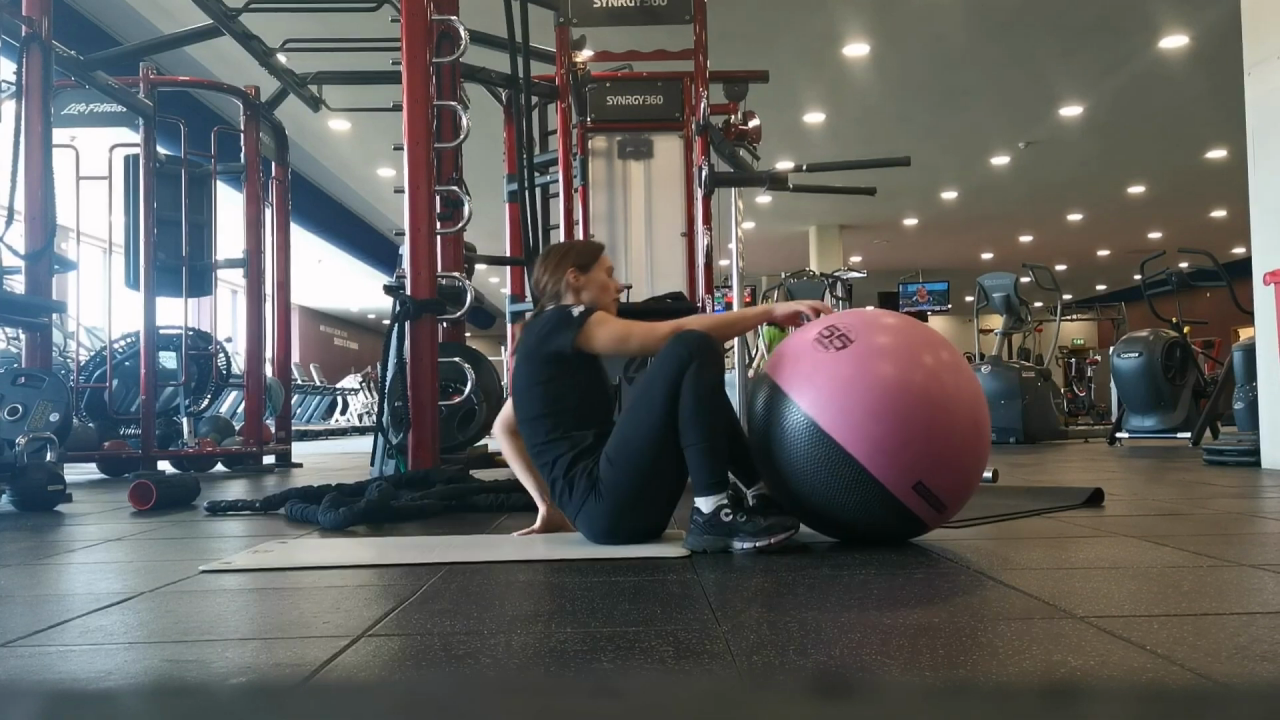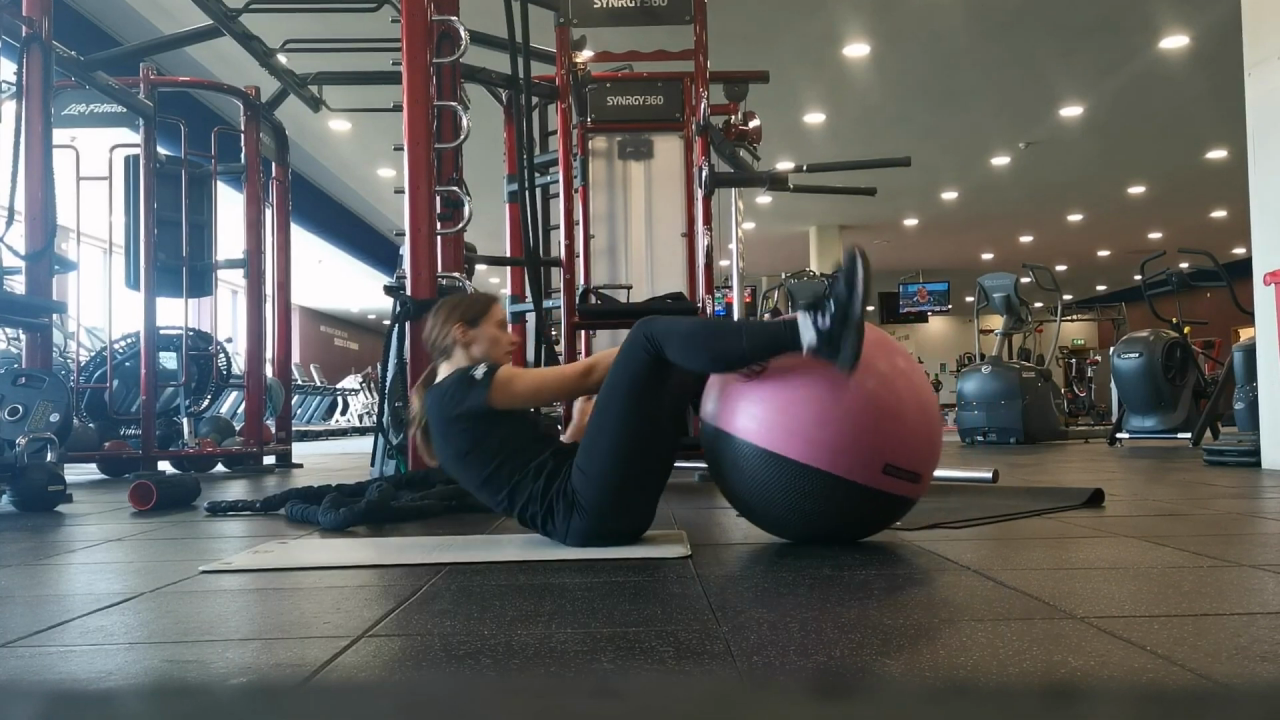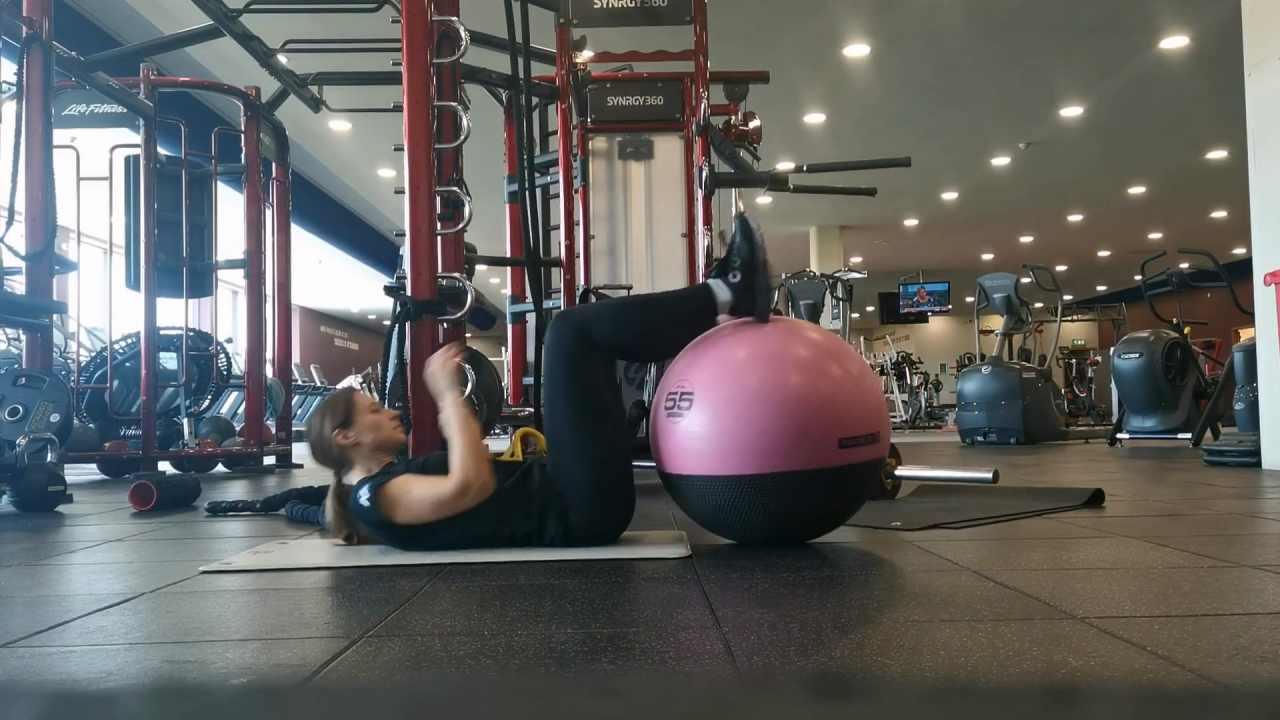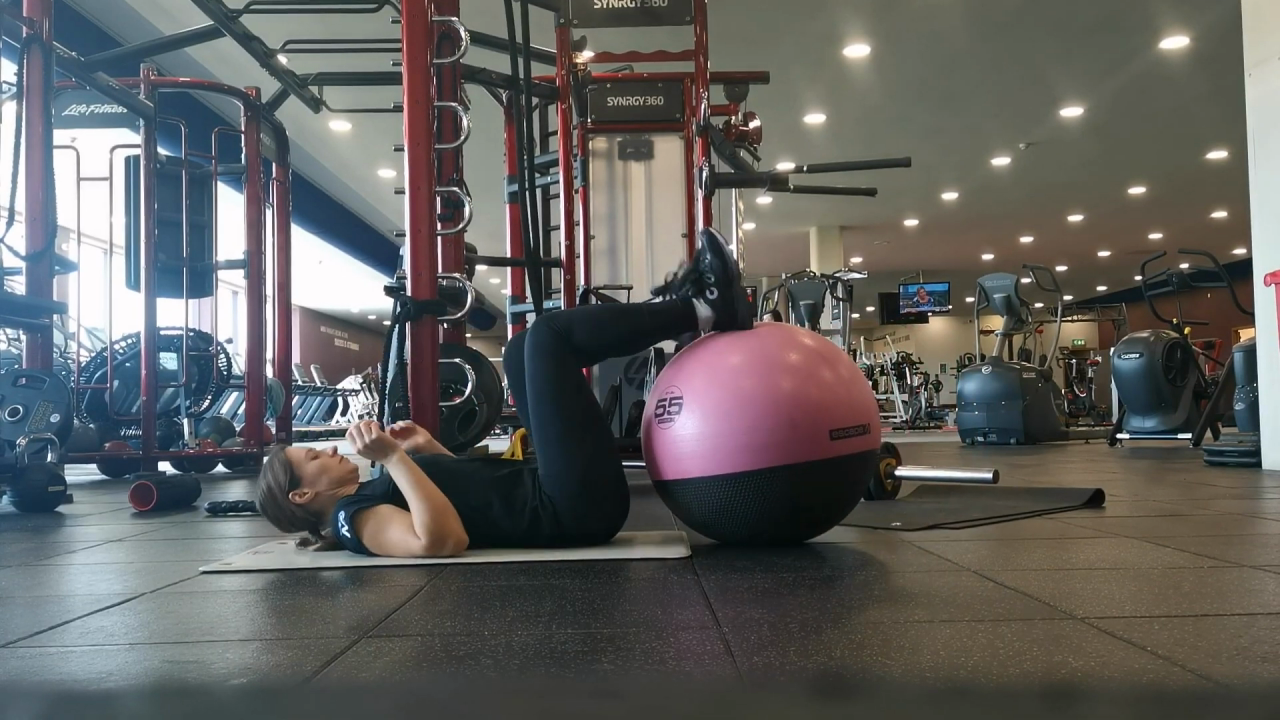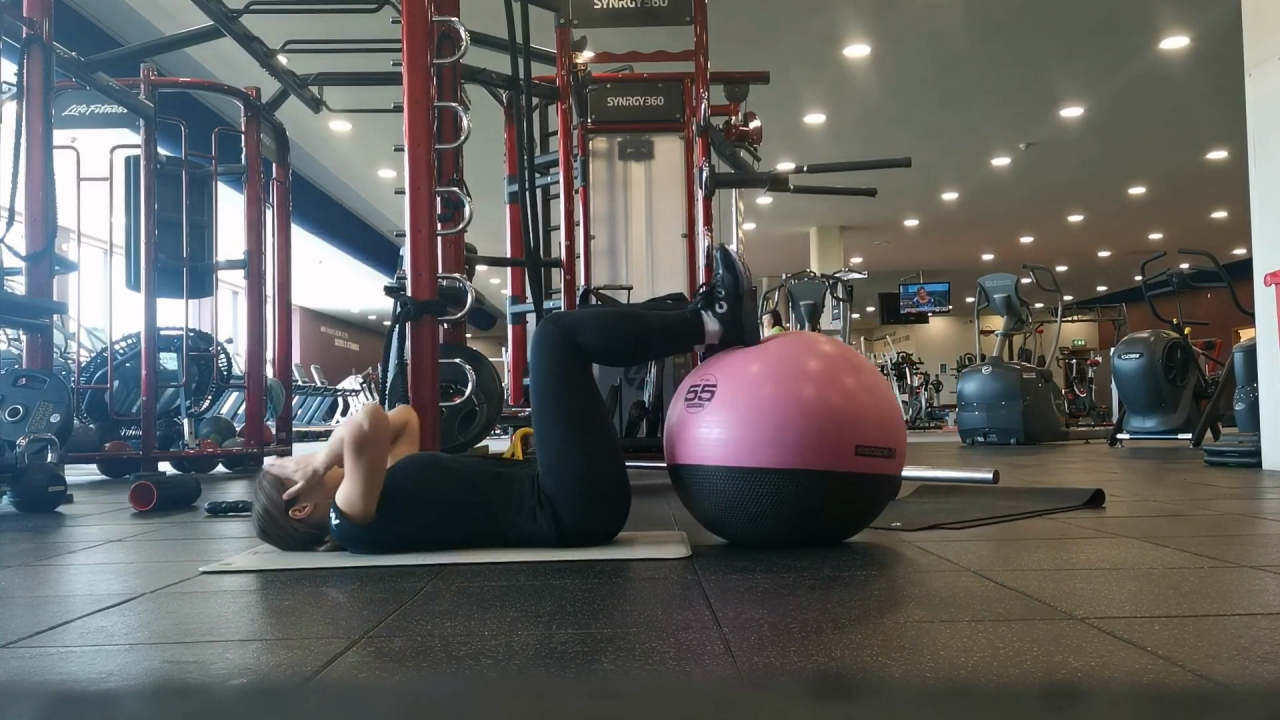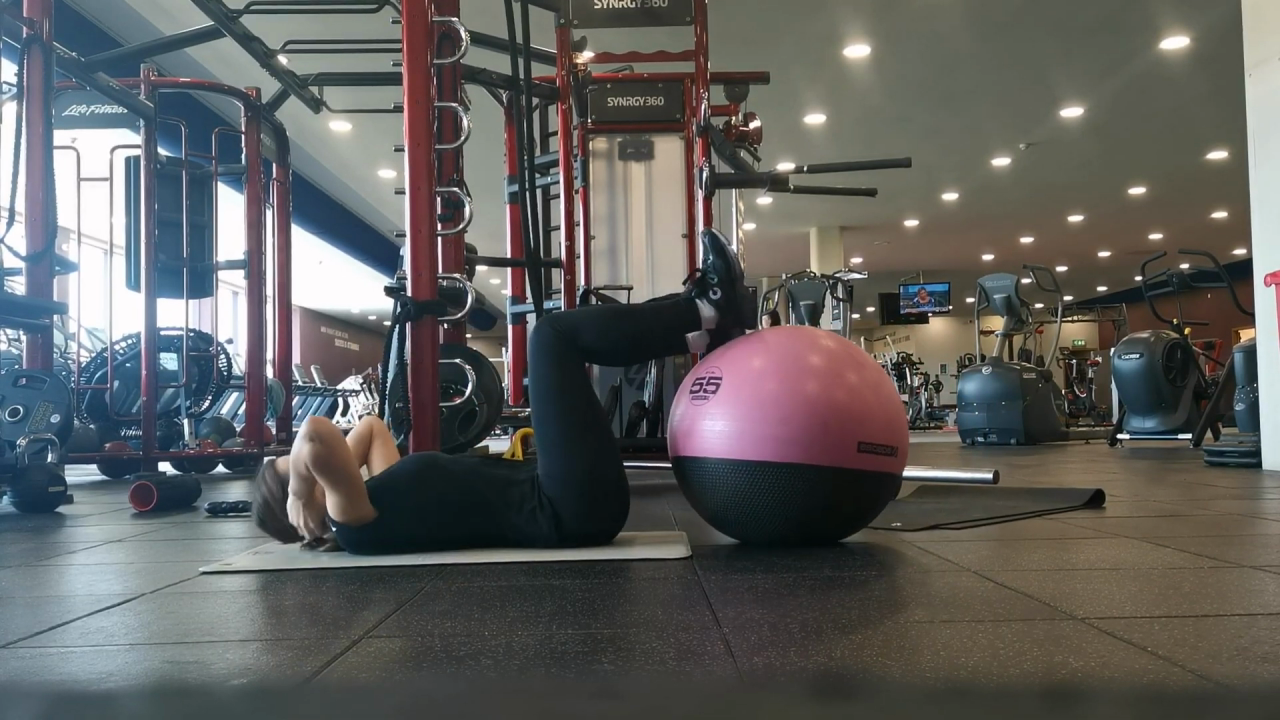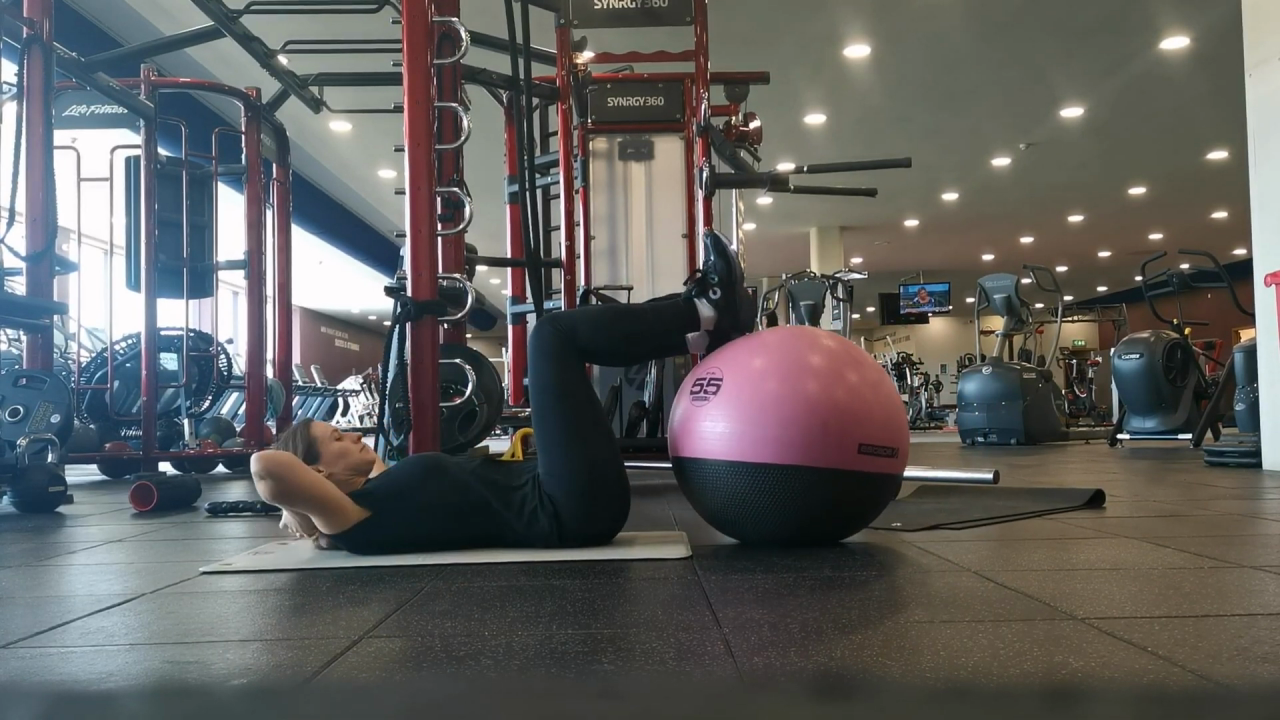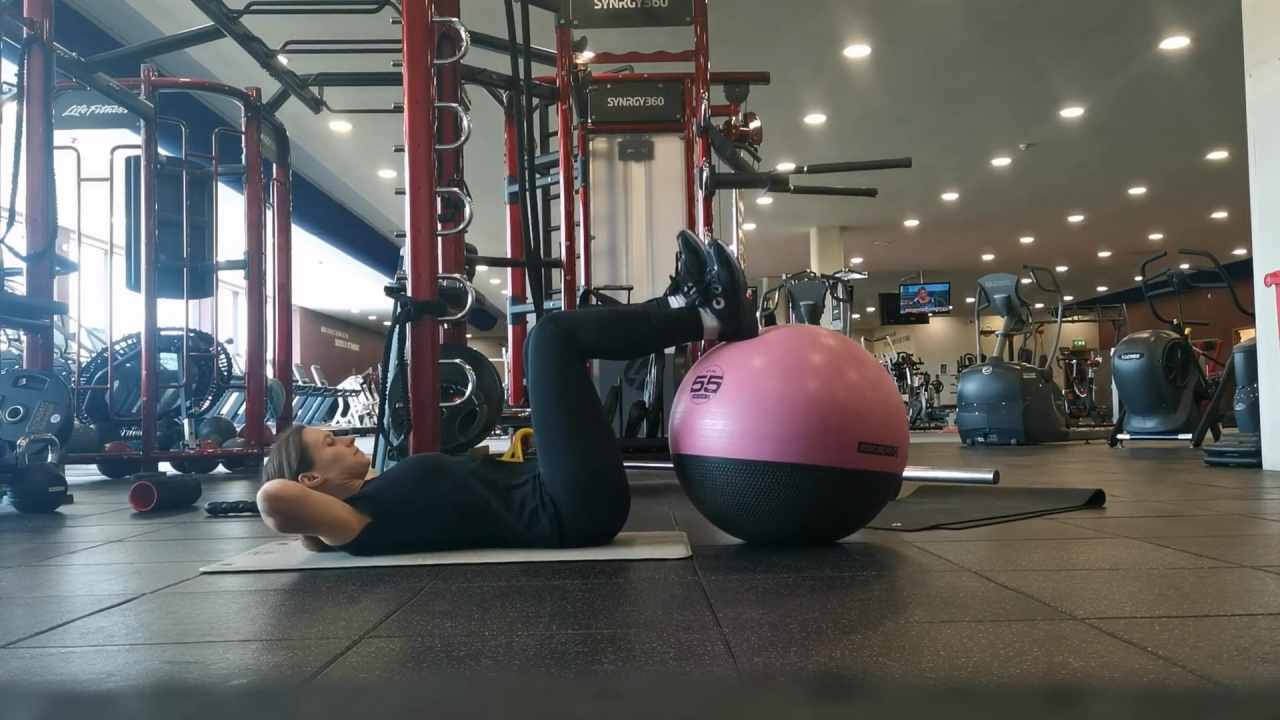
dt=0.4s
person 1, frame 1
right shoulder: (561, 324)
left elbow: (504, 429)
right elbow: (670, 334)
left wrist: (547, 503)
left hip: (599, 502)
right hip: (614, 509)
right knee: (692, 349)
right ankle: (712, 512)
person 1, frame 2
left shoulder: (453, 399)
right shoulder: (467, 383)
right elbow: (582, 376)
left wrist: (580, 419)
right wrist: (666, 337)
left hip: (582, 513)
right hip: (594, 513)
left knee: (685, 366)
right knee: (654, 336)
right ankle: (813, 332)
person 1, frame 3
left shoulder: (384, 486)
right shoulder: (377, 498)
right elbow: (472, 484)
left wrist: (457, 420)
right wrist: (449, 396)
left hip: (569, 507)
right hip: (580, 512)
left knee: (594, 340)
right knee: (571, 329)
left ankle: (711, 324)
right ankle: (725, 294)
person 1, frame 4
left shoulder: (373, 497)
right shoulder: (356, 520)
right elbow: (445, 540)
left wrist: (428, 448)
right wrist: (390, 458)
left hip: (554, 496)
right hip: (576, 508)
left knee: (524, 350)
right knee: (548, 334)
left ankle: (673, 306)
right ankle: (705, 310)
person 1, frame 5
left shoulder: (378, 496)
right shoulder: (355, 519)
left elbow: (403, 416)
right elbow: (370, 419)
left wrist: (329, 452)
right wrist: (322, 456)
left hip: (559, 499)
right hip: (573, 510)
left knee: (564, 339)
right knee: (556, 333)
left ankle: (705, 328)
right ankle: (713, 325)
person 1, frame 6
left shoulder: (375, 503)
right shoulder: (355, 521)
left elbow: (372, 425)
right elbow: (318, 430)
right wrist: (299, 490)
left hip: (562, 503)
right hip: (572, 511)
left knee: (563, 337)
right knee: (554, 333)
left ankle: (700, 332)
right ankle: (706, 311)
person 1, frame 7
left shoulder: (371, 497)
right shoulder: (353, 519)
left elbow: (366, 453)
right elbow: (266, 462)
right wrist: (298, 510)
left hip: (565, 504)
right hip: (572, 512)
left knee: (562, 338)
right knee: (553, 333)
left ankle: (699, 333)
right ankle: (704, 312)
person 1, frame 8
left shoulder: (366, 500)
right shoulder: (353, 523)
right elbow: (272, 495)
right wrist: (303, 523)
left hip: (566, 505)
right hip: (572, 511)
left knee: (561, 339)
right knee: (553, 332)
left ankle: (680, 307)
right ankle: (709, 321)
